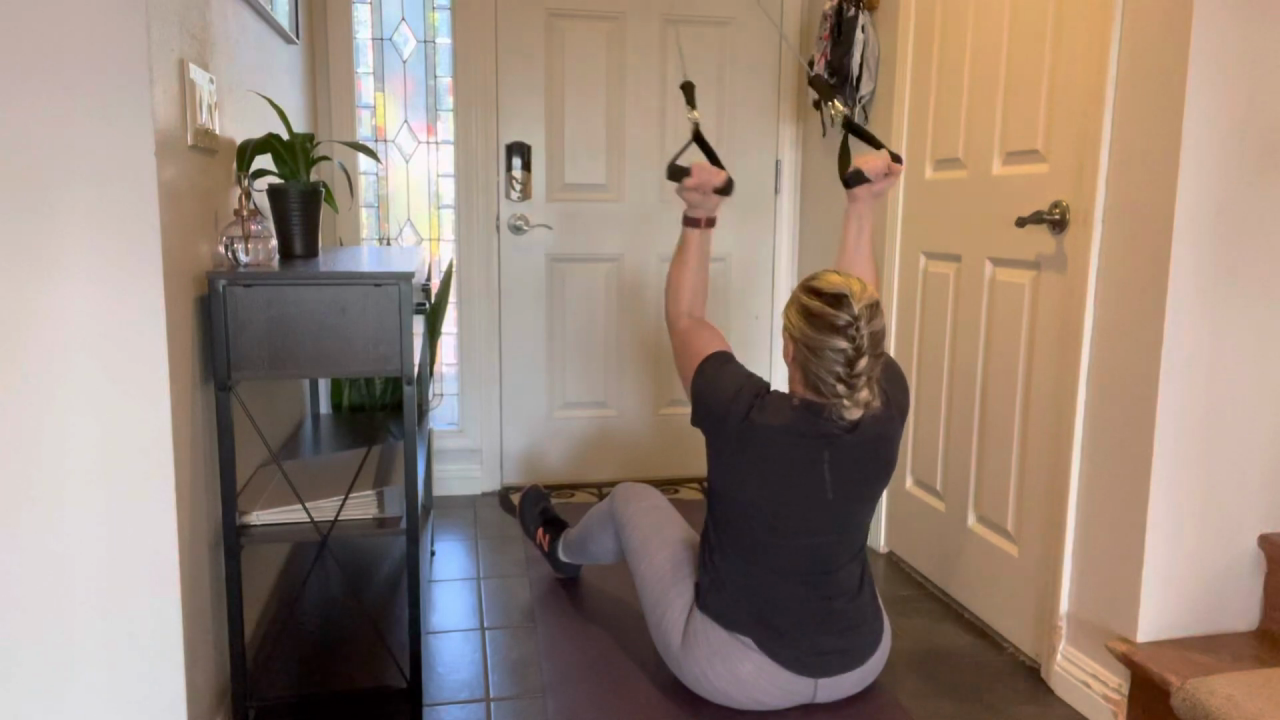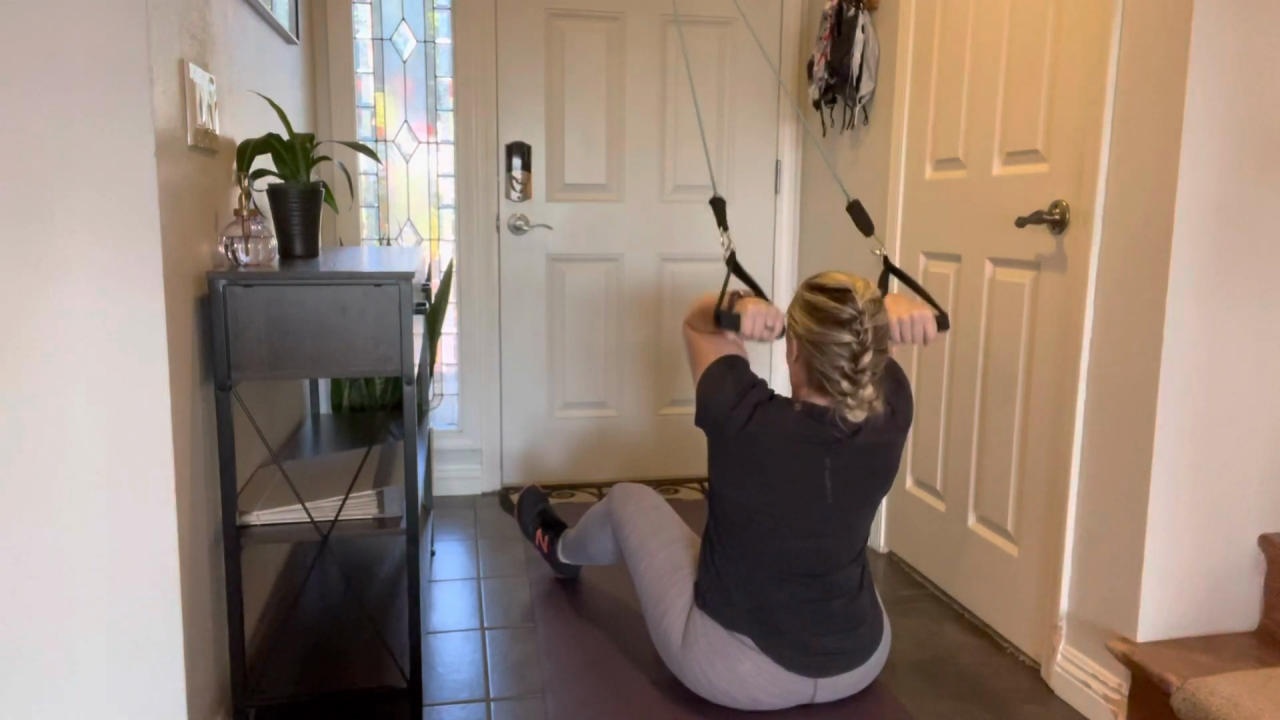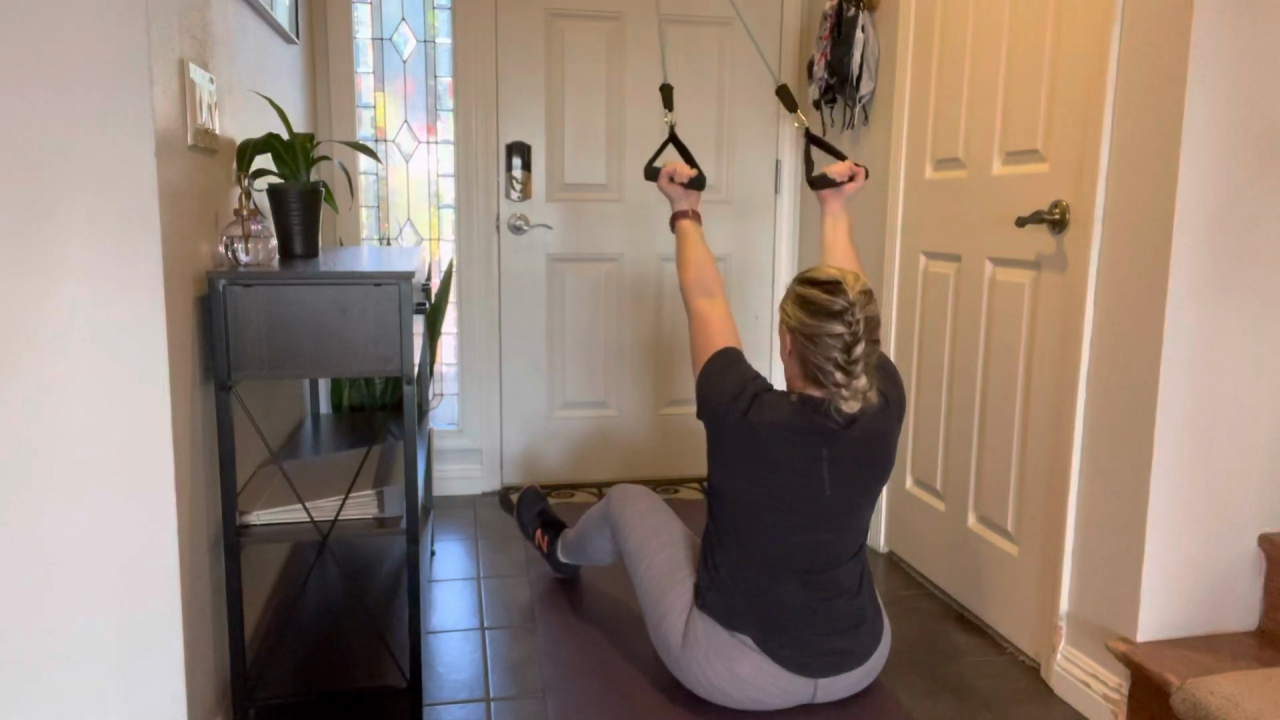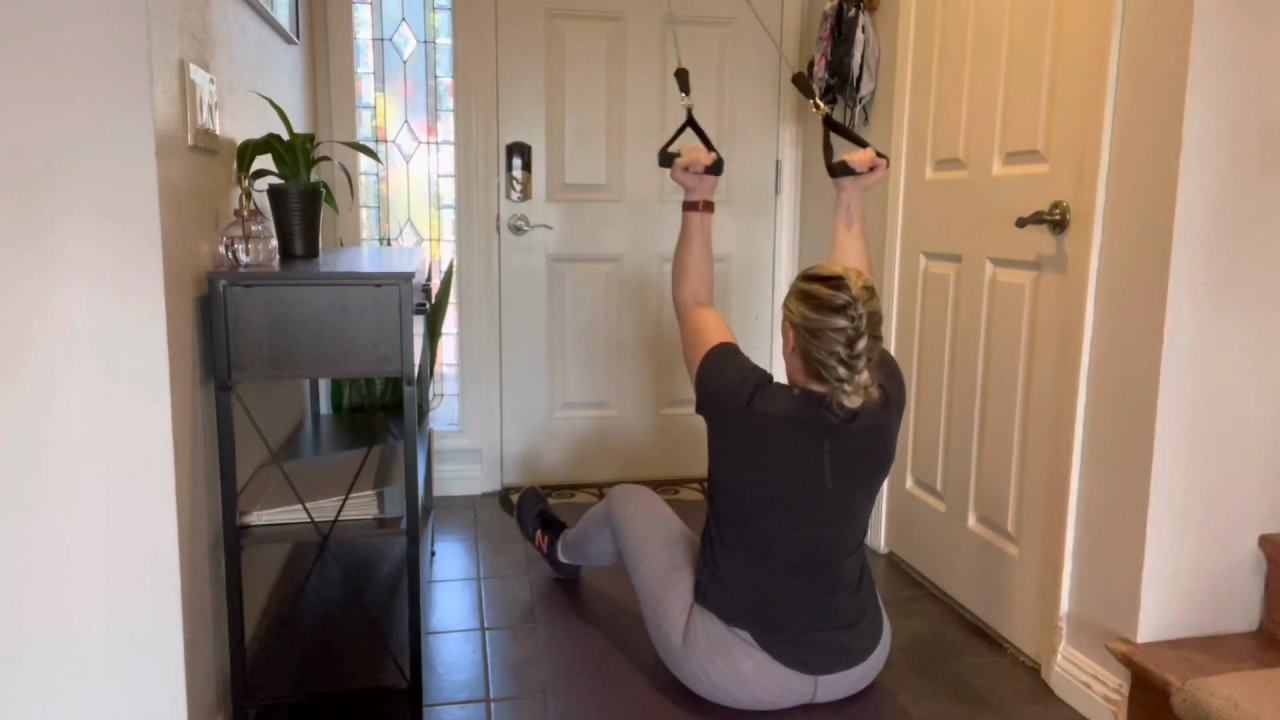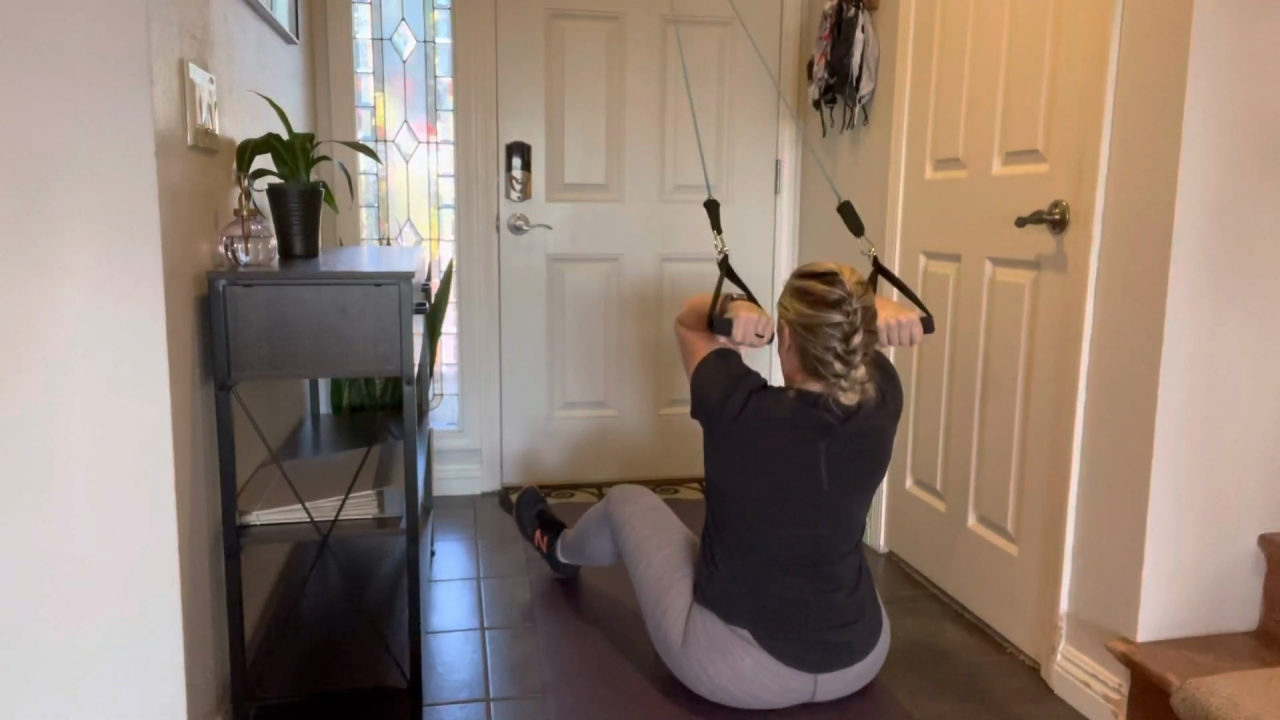
dt=1s
person 1, frame 1
left shoulder: (742, 419)
right shoulder: (885, 415)
left elbow: (685, 320)
right elbow: (857, 314)
left wrist: (699, 217)
right wrist: (861, 204)
left hip: (736, 674)
right hip: (859, 666)
left knee: (632, 500)
left ankle: (561, 549)
person 1, frame 2
left shoulder: (745, 422)
right shoulder: (888, 419)
left elbow: (697, 322)
right elbow: (877, 329)
left wrist: (742, 307)
right wrist: (893, 307)
left hip: (735, 675)
left knee: (629, 500)
left ankle: (561, 549)
person 1, frame 3
left shoulder: (745, 416)
right shoulder: (882, 412)
left elbow: (706, 302)
right elbow: (849, 309)
left wrist: (685, 212)
right wrist: (834, 206)
left hip: (735, 674)
right hip: (859, 665)
left knee: (627, 502)
left ankle: (560, 548)
person 1, frame 4
left shoulder: (747, 410)
right shoulder: (882, 408)
left elbow: (694, 307)
right elbow: (851, 304)
left wrist: (698, 202)
right wrist: (850, 197)
left hip: (736, 672)
right hip: (857, 664)
left knee: (626, 504)
left ankle: (561, 550)
person 1, frame 5
left shoulder: (742, 412)
right shoulder: (880, 405)
left elbow: (688, 321)
right elbow: (847, 329)
left wrist: (730, 311)
right wrist: (881, 309)
left hip: (737, 672)
left knee: (627, 503)
left ankle: (559, 548)
